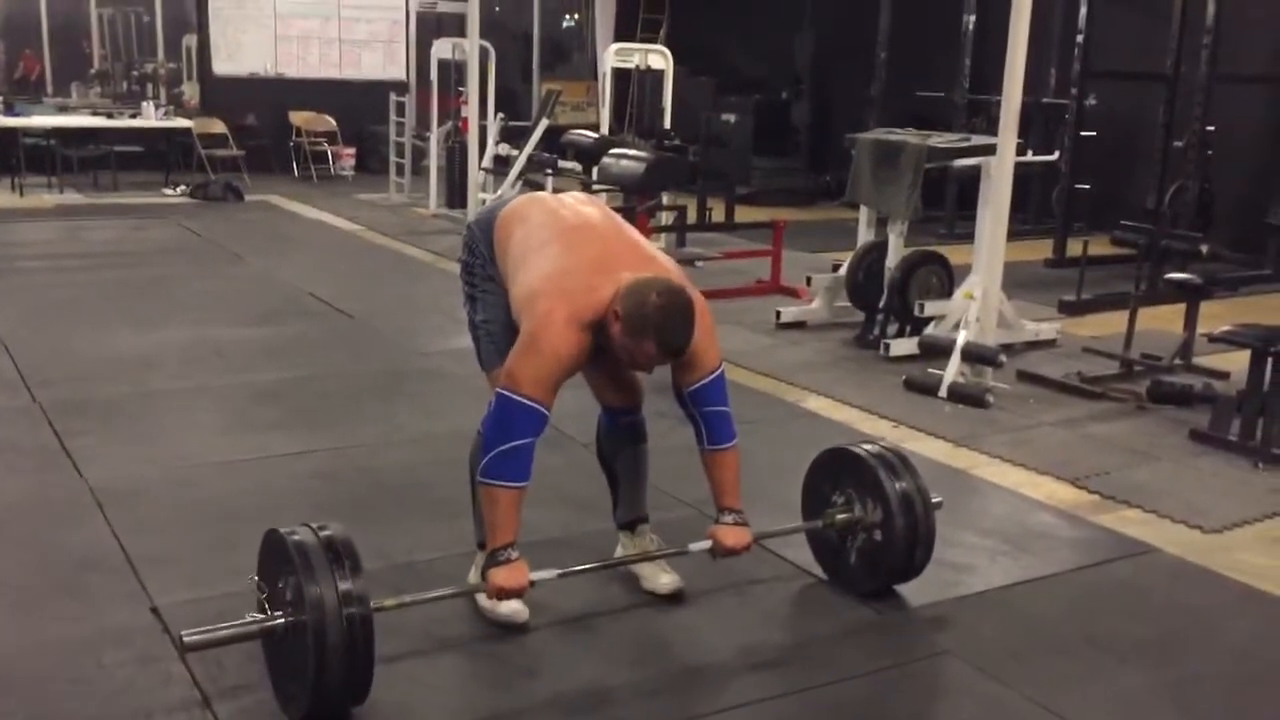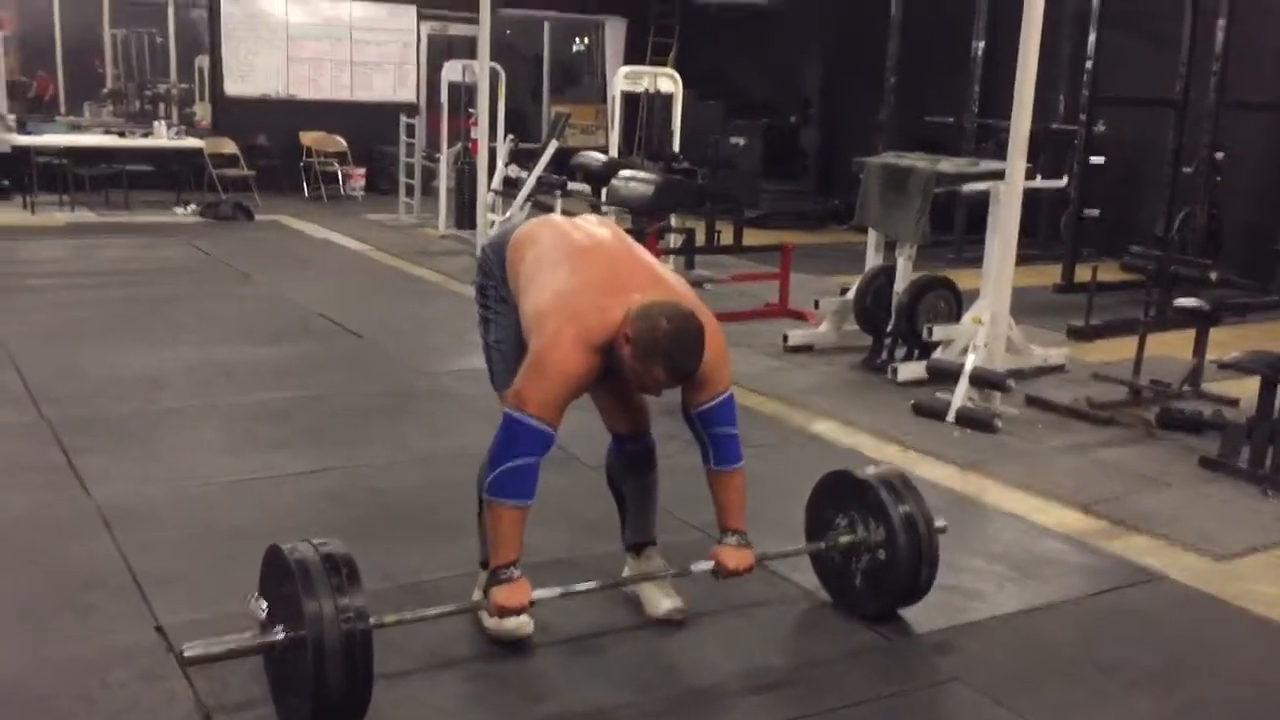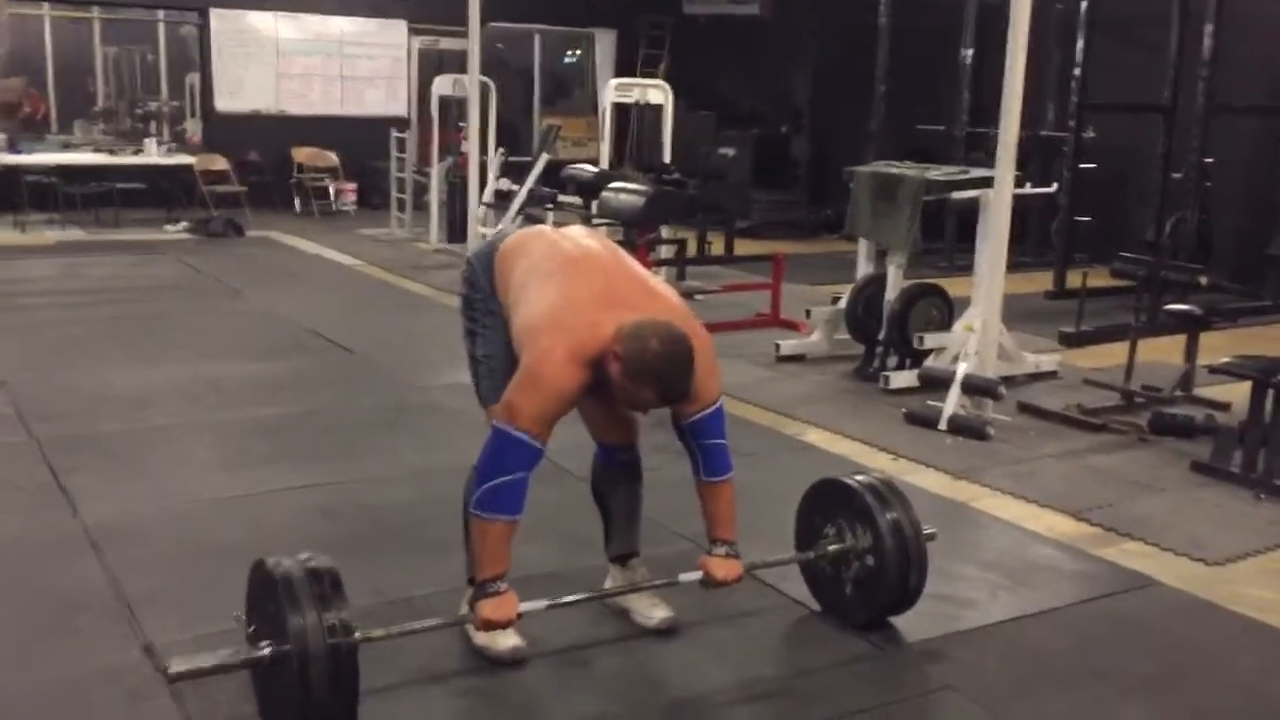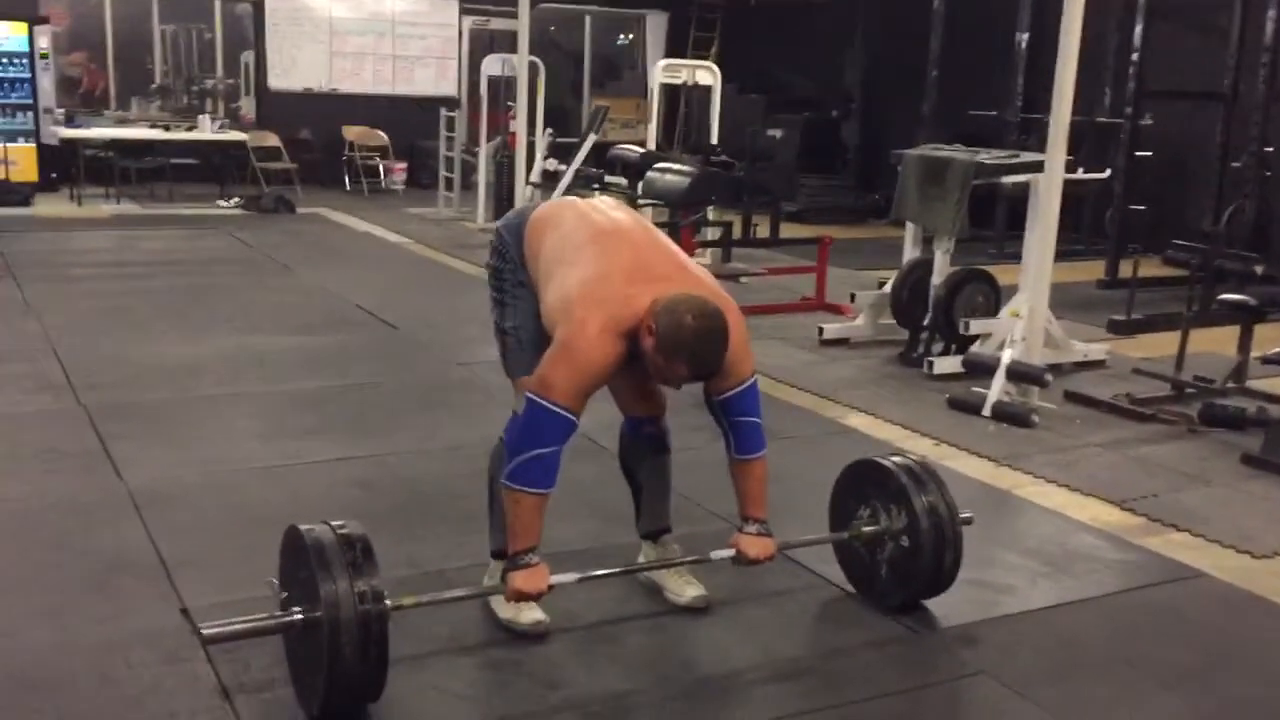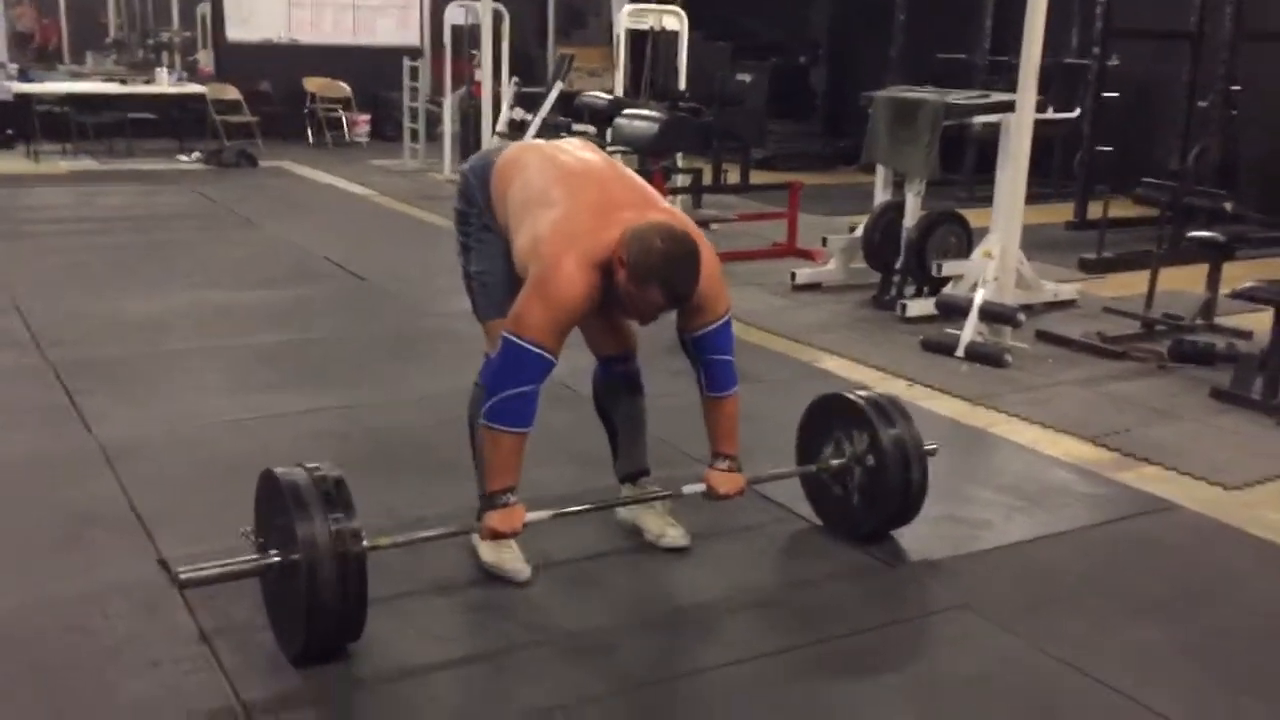
dt=0.5s
person 1, frame 1
left shoulder: (684, 310)
right shoulder: (561, 323)
left elbow: (712, 411)
right elbow: (511, 433)
left wrist: (731, 514)
right wrist: (505, 555)
left knee: (624, 402)
right knee: (511, 408)
left ankle: (634, 536)
right ankle: (488, 556)
person 1, frame 2
left shoulder: (699, 331)
right shoulder: (568, 346)
left elbow: (719, 433)
right elbow: (517, 453)
left wrist: (734, 536)
right wrist: (505, 573)
left knee: (632, 428)
right knee: (524, 428)
left ankle: (642, 559)
right ankle: (489, 578)
person 1, frame 3
left shoulder: (689, 344)
right shoulder: (559, 359)
left elbow: (710, 444)
right elbow: (505, 465)
left wrist: (723, 546)
right wrist: (493, 587)
right hip: (496, 278)
left knee: (620, 440)
right knee: (509, 443)
left ankle: (624, 570)
right ankle: (477, 593)
person 1, frame 4
left shoulder: (724, 323)
right shoulder: (594, 333)
left elbow: (742, 421)
right elbow: (537, 438)
left wrist: (755, 524)
right wrist: (525, 559)
right hip: (525, 247)
left knee: (647, 412)
right knee: (536, 413)
left ankle: (657, 546)
right ankle: (502, 564)
person 1, frame 5
left shoulder: (698, 263)
right shoulder: (568, 270)
left elbow: (715, 358)
right elbow: (515, 381)
left wrist: (725, 460)
right wrist: (502, 498)
right hip: (491, 193)
left knee: (619, 354)
right knee: (506, 359)
left ankle: (636, 489)
right ankle: (490, 516)
